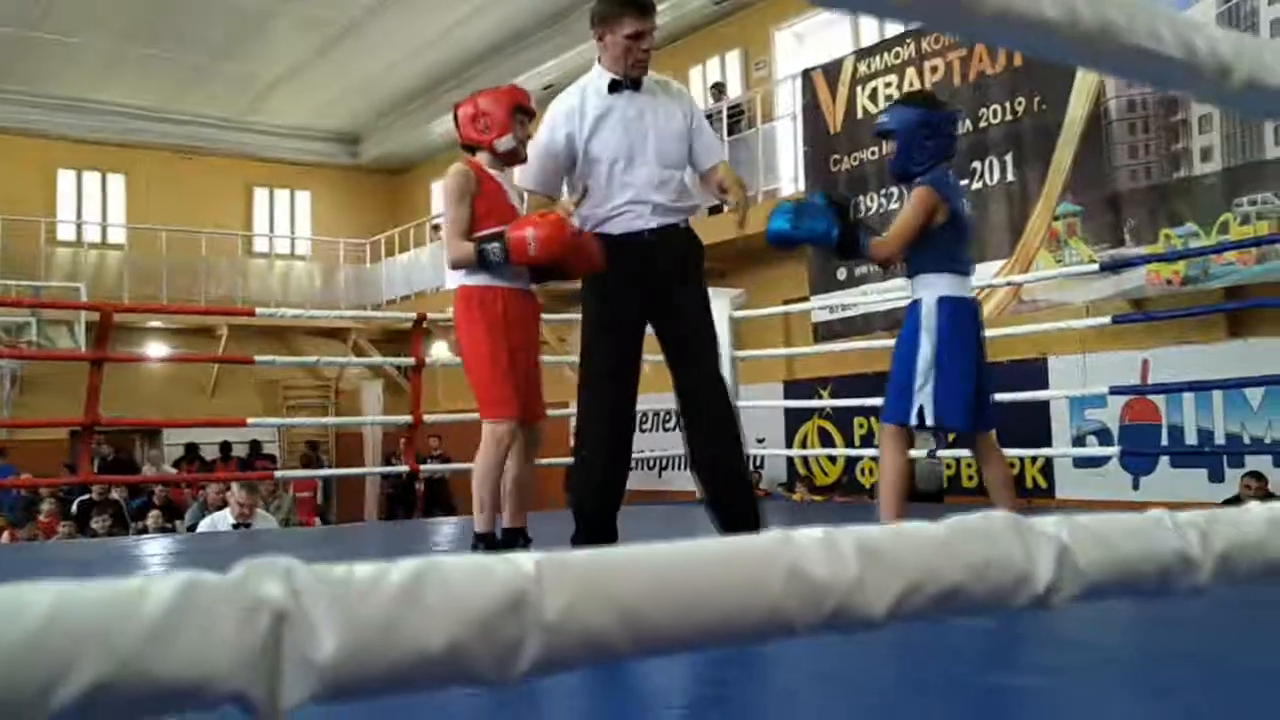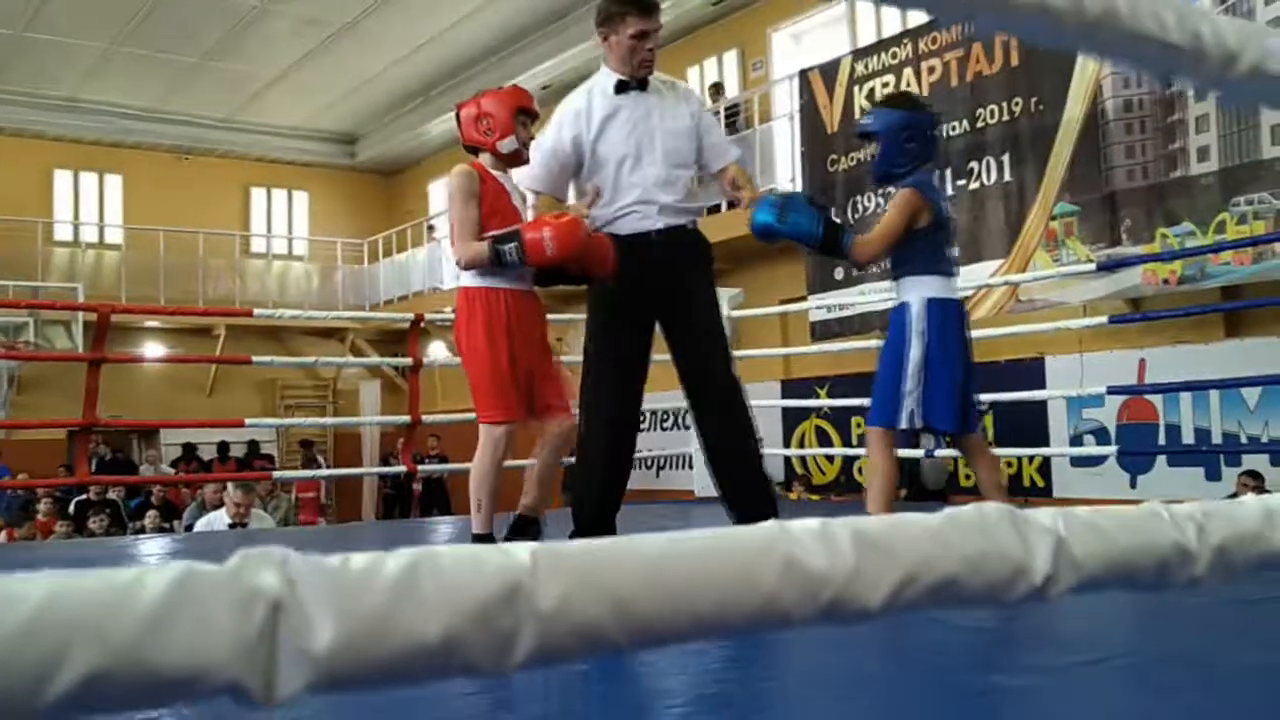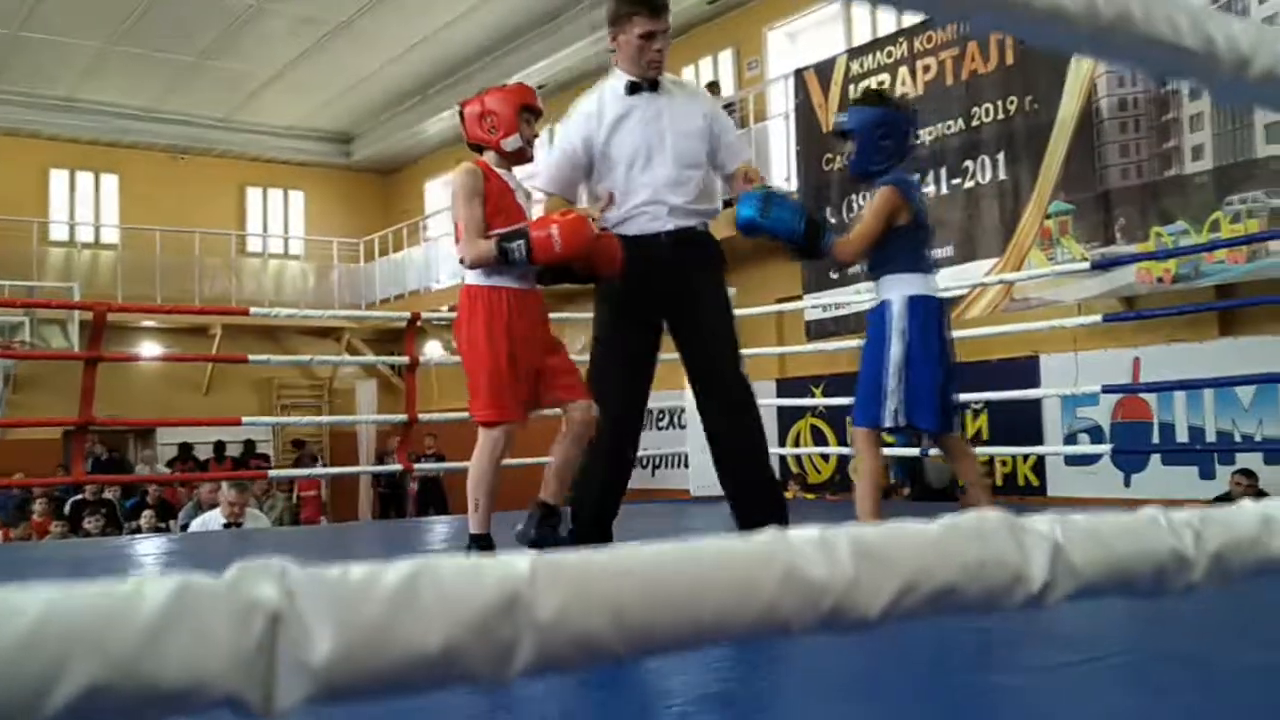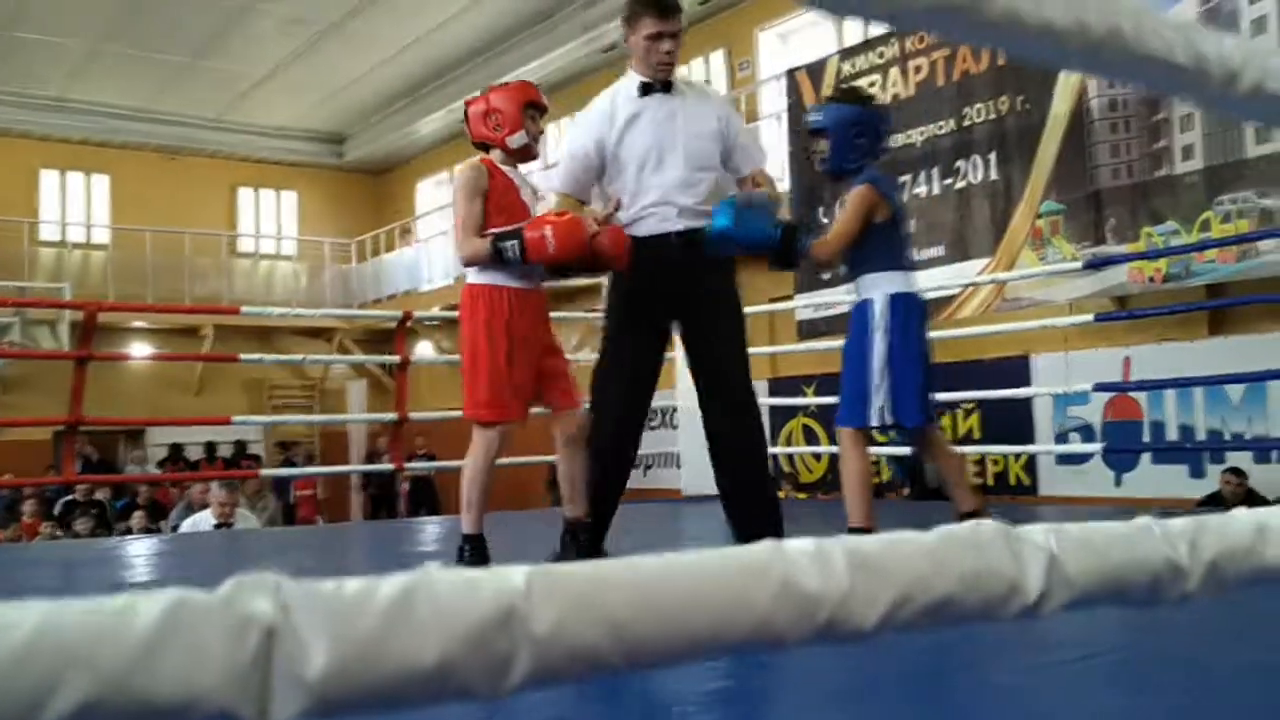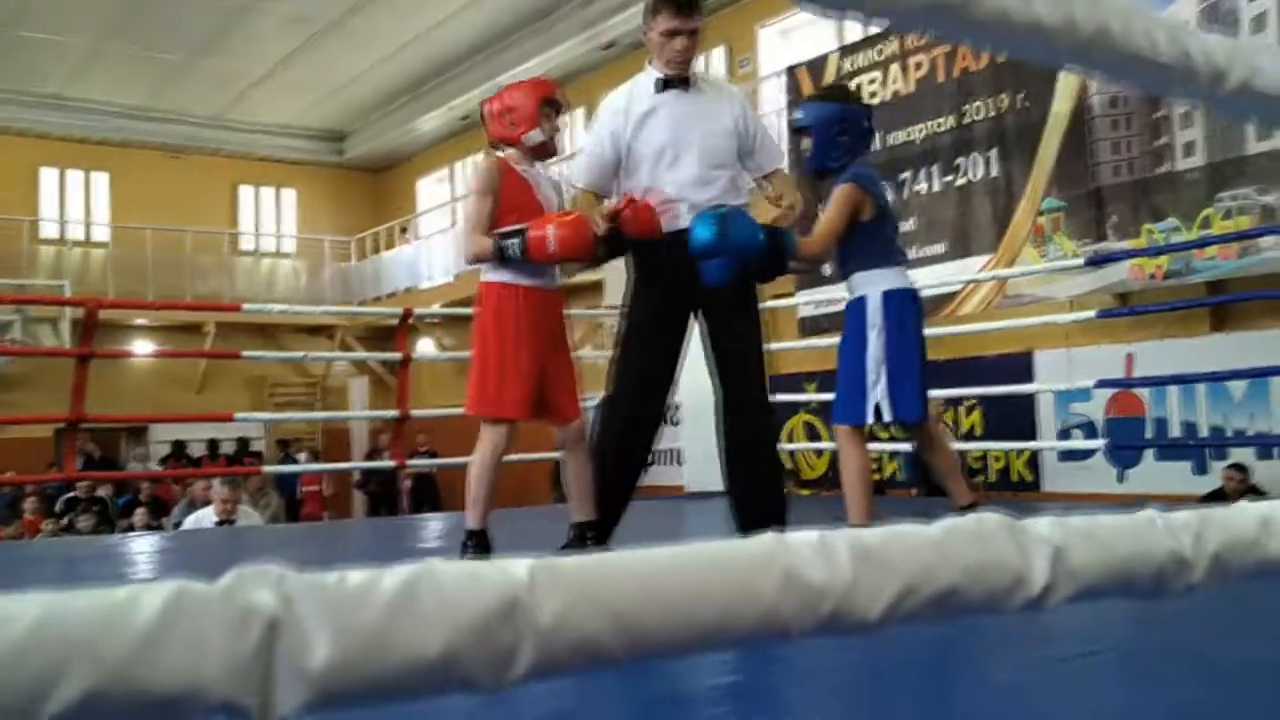
dt=0.1s
person 1, frame 1
left shoulder: (675, 98)
right shoulder: (571, 108)
left elbow: (711, 163)
right elbow: (539, 192)
left wrist: (733, 190)
left hip: (674, 248)
right hip: (613, 255)
left knee: (702, 383)
right knee: (605, 394)
left ankle: (741, 523)
right ankle: (592, 534)
person 1, frame 2
left shoulder: (685, 100)
right shoulder: (579, 110)
left elbow: (723, 165)
right elbow: (545, 196)
left wrist: (744, 193)
left hip: (683, 251)
right hip: (620, 257)
left knee: (715, 384)
right knee: (608, 398)
left ankle: (758, 519)
right ankle: (592, 531)
person 1, frame 3
left shoulder: (696, 101)
right shoulder: (591, 112)
left elbow: (737, 167)
right elbow: (555, 197)
left wrist: (759, 193)
left hip: (693, 252)
right hip: (630, 258)
left knee: (724, 386)
right knee: (614, 397)
left ankle: (765, 525)
right ankle: (588, 533)
person 1, frame 4
left shoulder: (711, 104)
right shoulder: (604, 112)
left elbow: (750, 172)
right elbow: (568, 197)
left hip: (707, 253)
right hip: (643, 260)
left knee: (729, 391)
right knee: (618, 398)
left ankle: (759, 530)
right ankle: (586, 531)
person 1, frame 5
left shoulder: (730, 100)
right shoulder: (621, 106)
left elbow: (770, 171)
right elbow: (588, 190)
left wrist: (789, 202)
right hip: (660, 255)
left knee: (744, 388)
right knee: (635, 391)
left ankle: (762, 525)
right ankle: (597, 524)
person 2, frame 1
left shoulder: (510, 187)
right shoulder: (463, 175)
right elbow: (455, 253)
left wrist: (559, 259)
right wrist: (508, 246)
left hip: (519, 310)
right hip: (481, 305)
left knee: (528, 430)
right knee: (502, 426)
left ankle: (514, 539)
right ankle: (481, 544)
person 2, frame 2
left shoulder: (514, 190)
right shoulder: (467, 176)
right elbow: (467, 253)
left wrist: (570, 264)
right wrist: (525, 245)
left hip: (525, 313)
right hip: (485, 310)
left knee: (560, 421)
right knee: (499, 429)
left ankle: (523, 529)
right ankle: (481, 544)
person 2, frame 3
left shoulder: (519, 188)
right shoulder: (471, 175)
right elbow: (472, 252)
left wrist: (575, 261)
right wrist: (532, 243)
left hip: (528, 311)
right hip: (488, 309)
left knee: (583, 413)
right knee: (496, 429)
left ankle: (544, 519)
right ankle: (479, 548)
person 2, frame 4
left shoulder: (525, 185)
right shoulder: (476, 173)
right elbow: (467, 249)
left wrist: (589, 252)
right wrist: (531, 244)
left hip: (532, 310)
right hip: (492, 307)
left knee: (573, 421)
right knee: (491, 431)
left ankle: (577, 536)
right ankle: (471, 548)
person 2, frame 5
left shoulder: (550, 184)
right shoulder: (491, 170)
left elbow: (563, 248)
right elbow: (473, 248)
left wrist: (615, 230)
right wrist: (529, 245)
left hip: (547, 309)
right hip: (505, 305)
left knee: (572, 429)
right knee: (498, 427)
left ankle: (585, 536)
right ankle: (474, 542)
person 3, frame 1
left shoulder: (926, 189)
right shoulder: (946, 186)
left elbow: (885, 251)
right elbow: (906, 249)
left wrist: (825, 231)
right wrist: (845, 228)
left hip: (936, 311)
right hip: (959, 311)
left knee: (894, 428)
right knee: (978, 433)
person 3, frame 2
left shoulder: (911, 191)
right shoulder: (925, 190)
left elbow: (867, 251)
right elbow: (879, 249)
left wrist: (811, 228)
right wrist: (818, 227)
left hip: (922, 313)
right hip: (943, 312)
left knee: (880, 431)
right knee: (964, 433)
person 3, frame 3
left shoulder: (889, 189)
right shoulder: (901, 187)
left elbow: (849, 251)
right elbow: (863, 249)
left wrist: (792, 226)
right wrist: (799, 229)
left hip: (903, 311)
right hip: (922, 310)
left knee: (865, 431)
right knee: (943, 432)
person 3, frame 4
left shoulder: (865, 186)
right shoulder: (873, 185)
left elbow: (827, 251)
right elbow: (838, 251)
left wrist: (770, 235)
right wrist: (775, 240)
left hip: (884, 309)
right hip: (897, 308)
left knee: (851, 430)
right knee: (920, 426)
left ankle: (860, 540)
right ankle: (975, 519)
person 3, frame 5
left shoulder: (850, 184)
right shoulder: (859, 181)
left elbow: (814, 248)
right elbow: (825, 249)
left wrist: (756, 239)
right wrist: (752, 252)
left hip: (879, 305)
right hip: (890, 303)
left knee: (848, 427)
right knee: (917, 420)
right ankle: (970, 512)
